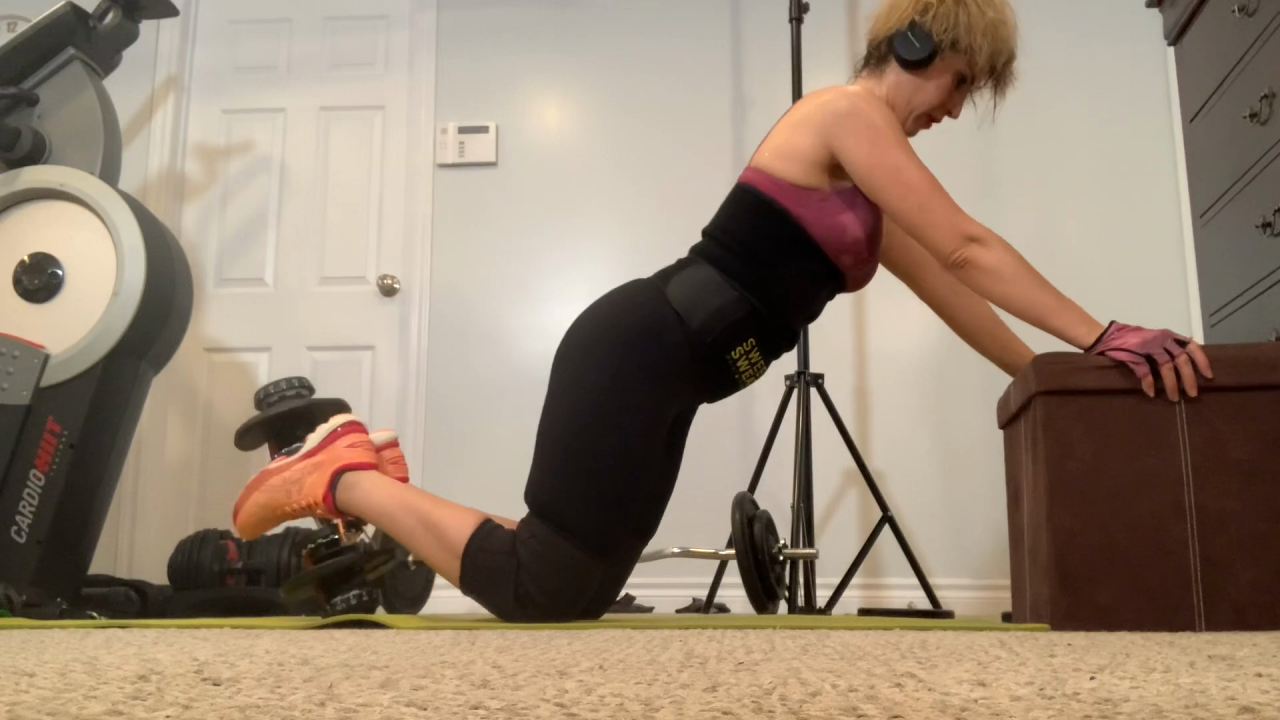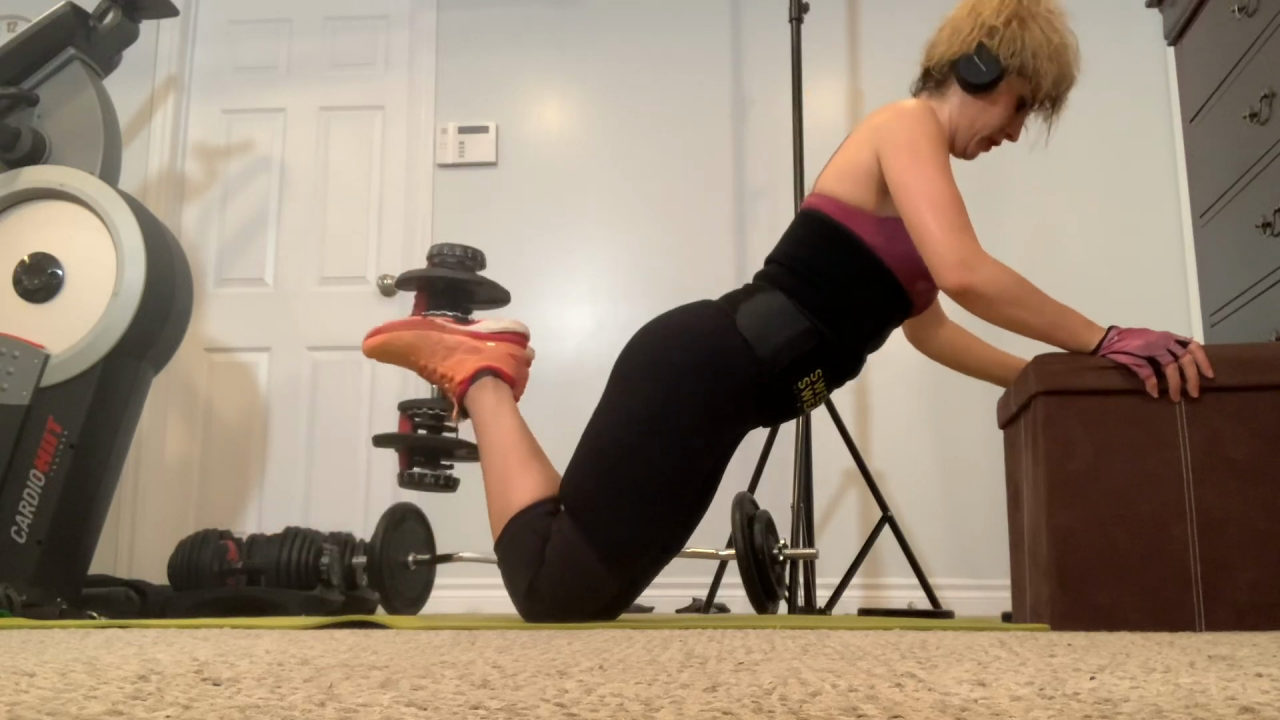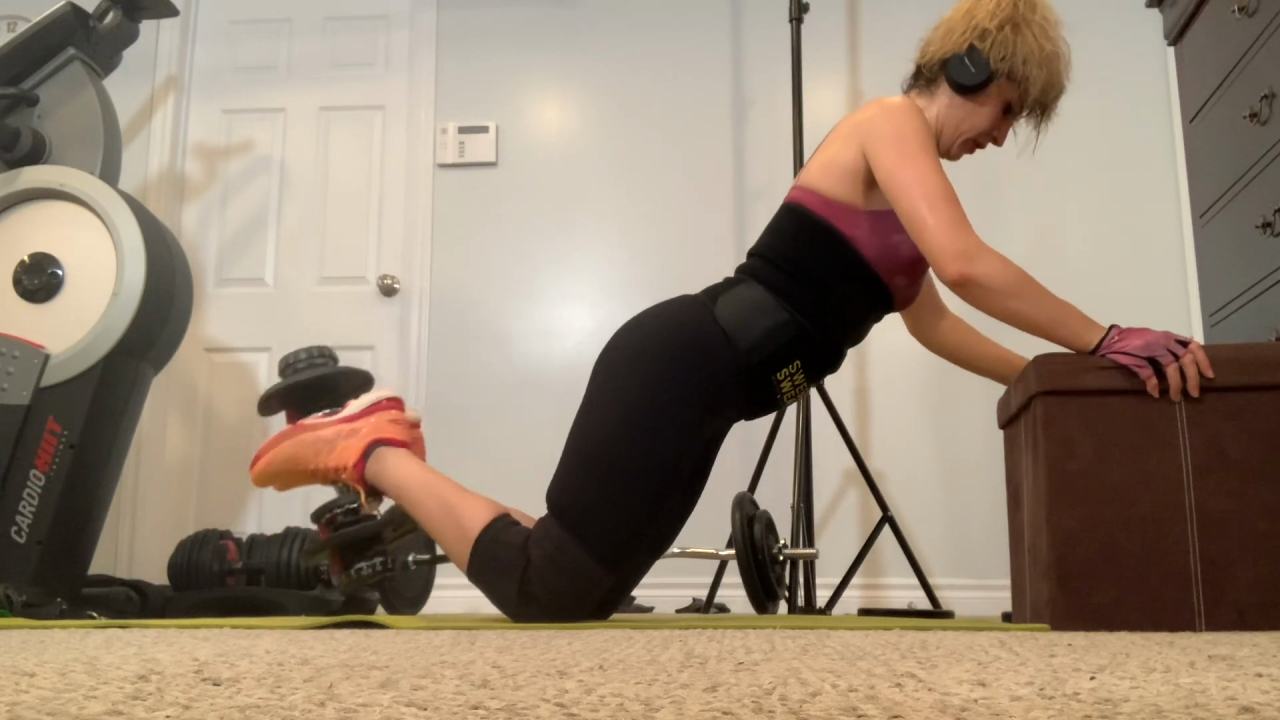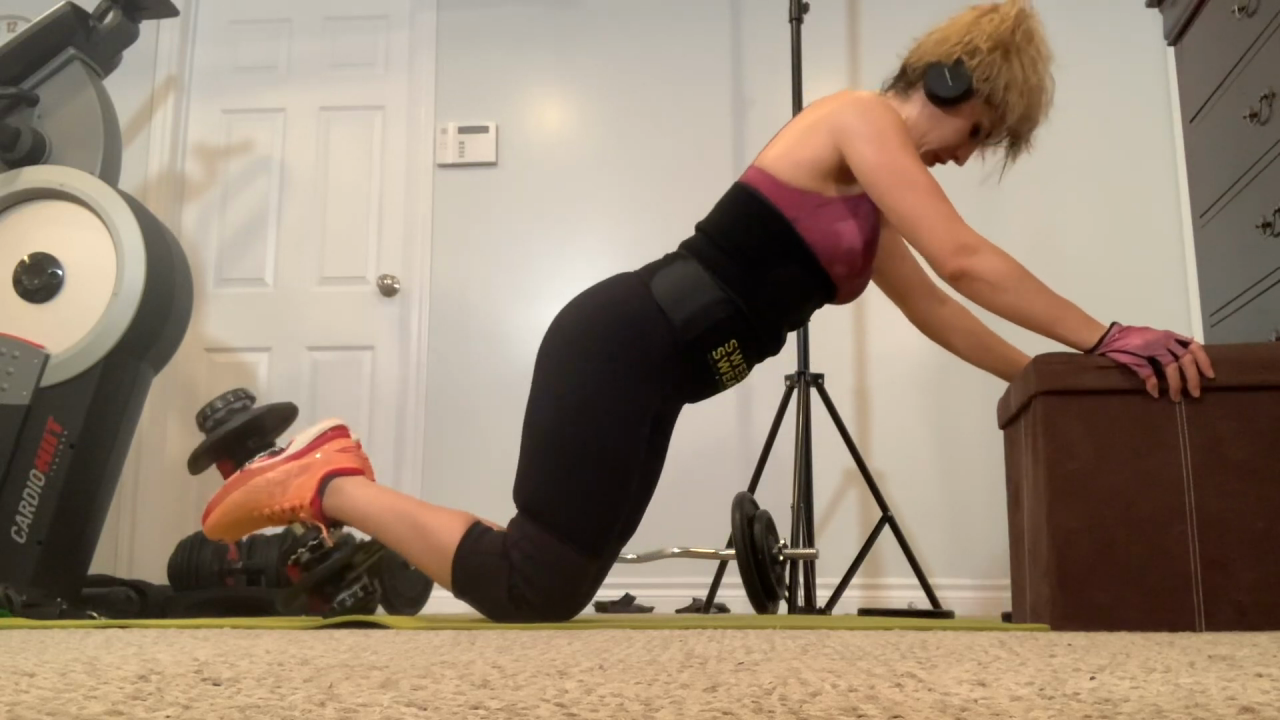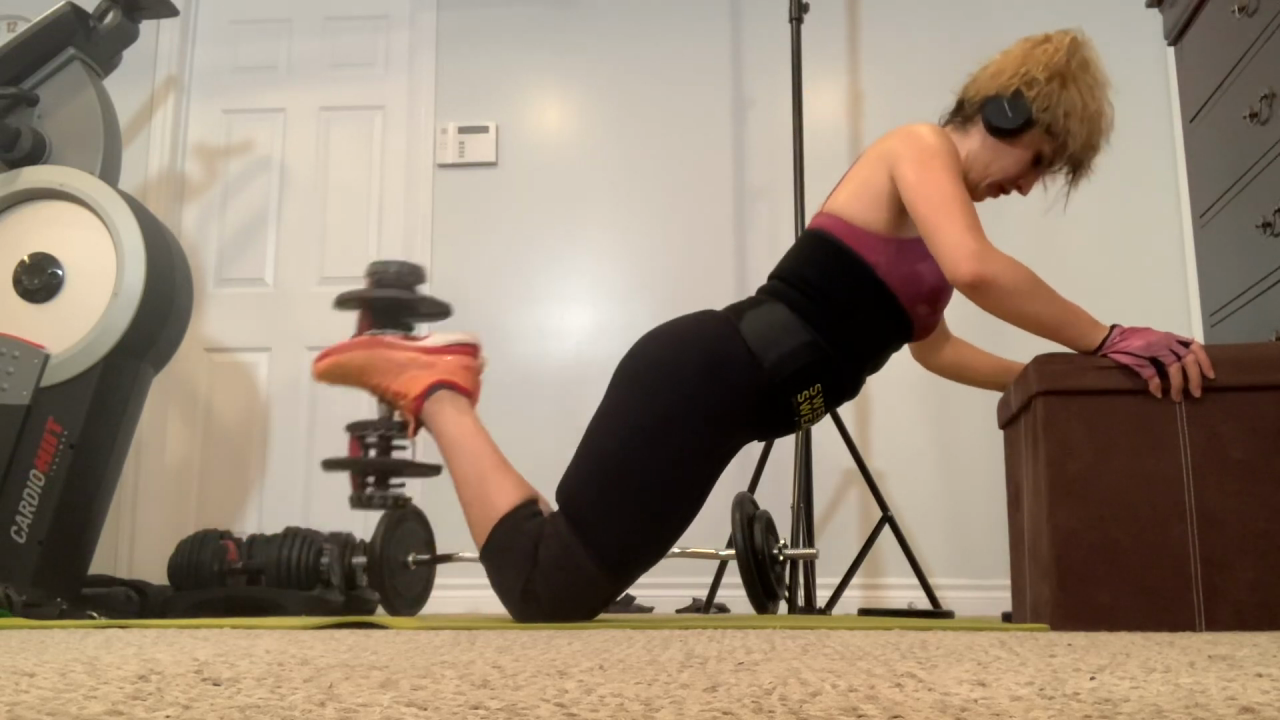
dt=1s
person 1, frame 1
left shoulder: (865, 186)
right shoulder: (846, 112)
left elbow: (944, 286)
right elbow: (965, 248)
right wrist: (1101, 336)
left hip: (661, 377)
right hip: (635, 354)
left knee: (576, 595)
right knee: (541, 597)
left ankle: (373, 477)
right ankle: (341, 476)
person 1, frame 2
left shoulder: (914, 171)
right shoulder: (905, 126)
left elbow: (929, 326)
right elbow: (965, 275)
right wrist: (1105, 342)
left hip: (714, 386)
right hip: (696, 371)
left knee: (591, 594)
right knee: (557, 592)
left ankle: (486, 375)
right ankle: (479, 372)
person 1, frame 3
left shoulder: (900, 173)
right shoulder: (891, 122)
left elbow: (932, 319)
right elbow: (966, 265)
right wrist: (1106, 340)
left hip: (696, 383)
right hip: (680, 369)
left knee: (580, 592)
right knee: (548, 594)
left ankle: (394, 457)
right ankle: (373, 451)
person 1, frame 4
left shoulder: (865, 199)
right shoulder: (860, 117)
left elbow: (932, 307)
right elbow: (962, 258)
right wrist: (1104, 339)
left hip: (647, 374)
right hip: (619, 348)
left knee: (546, 582)
right knee: (532, 592)
left ankle: (348, 494)
right ankle: (325, 484)
person 1, frame 5
left shoulder: (929, 198)
right shoulder: (918, 146)
left elbow: (932, 346)
right elbow: (978, 271)
right wrist: (1105, 340)
left hip: (716, 390)
right hip: (699, 380)
left knee: (564, 582)
right knee: (547, 591)
left ankle: (437, 386)
right ankle: (435, 388)
